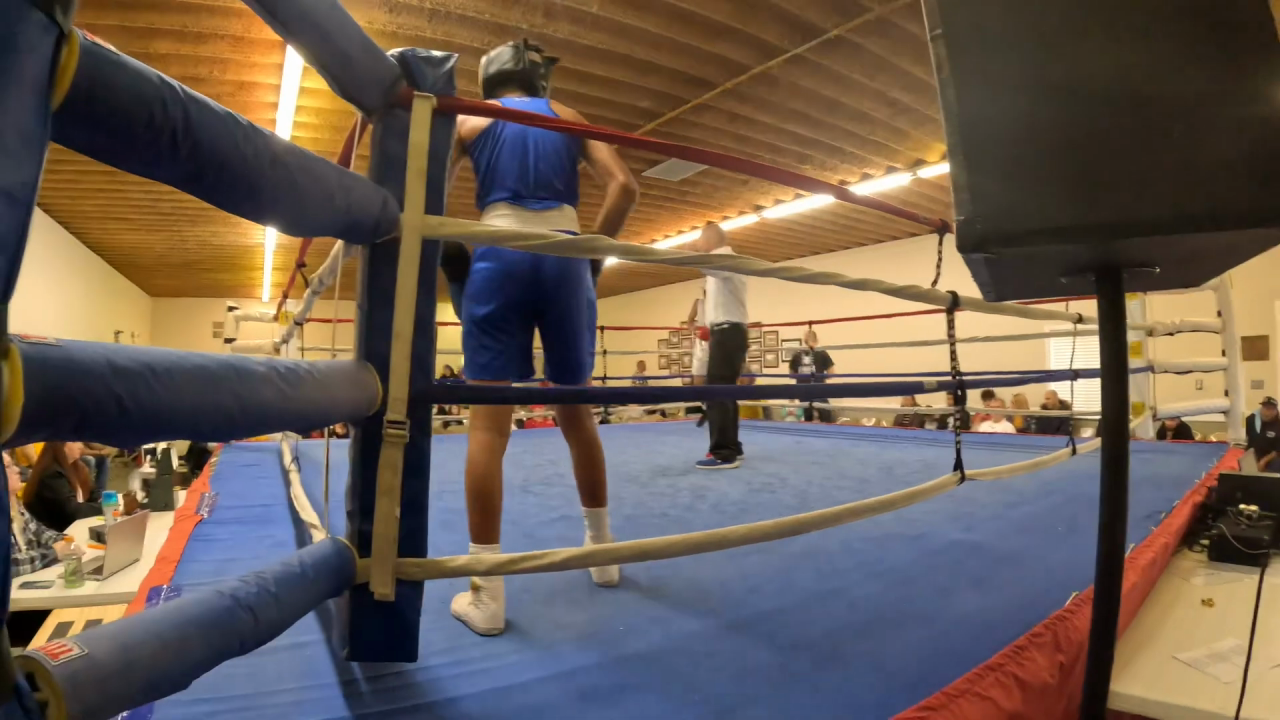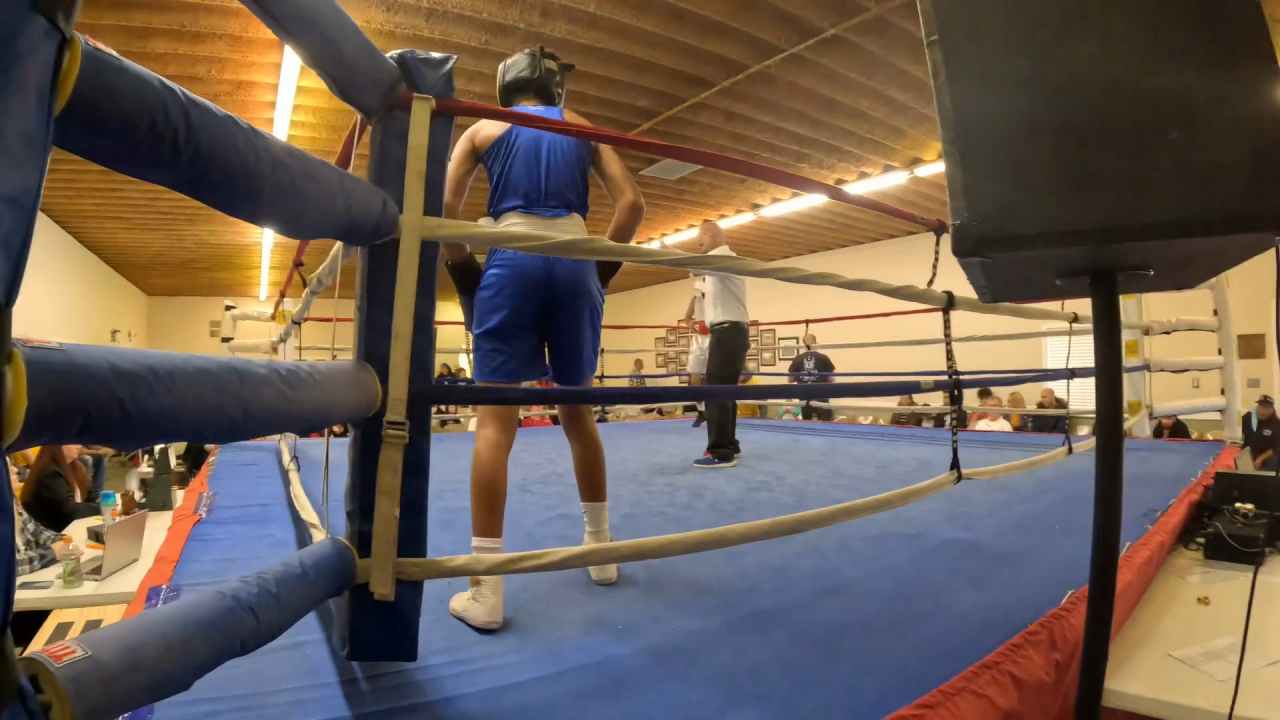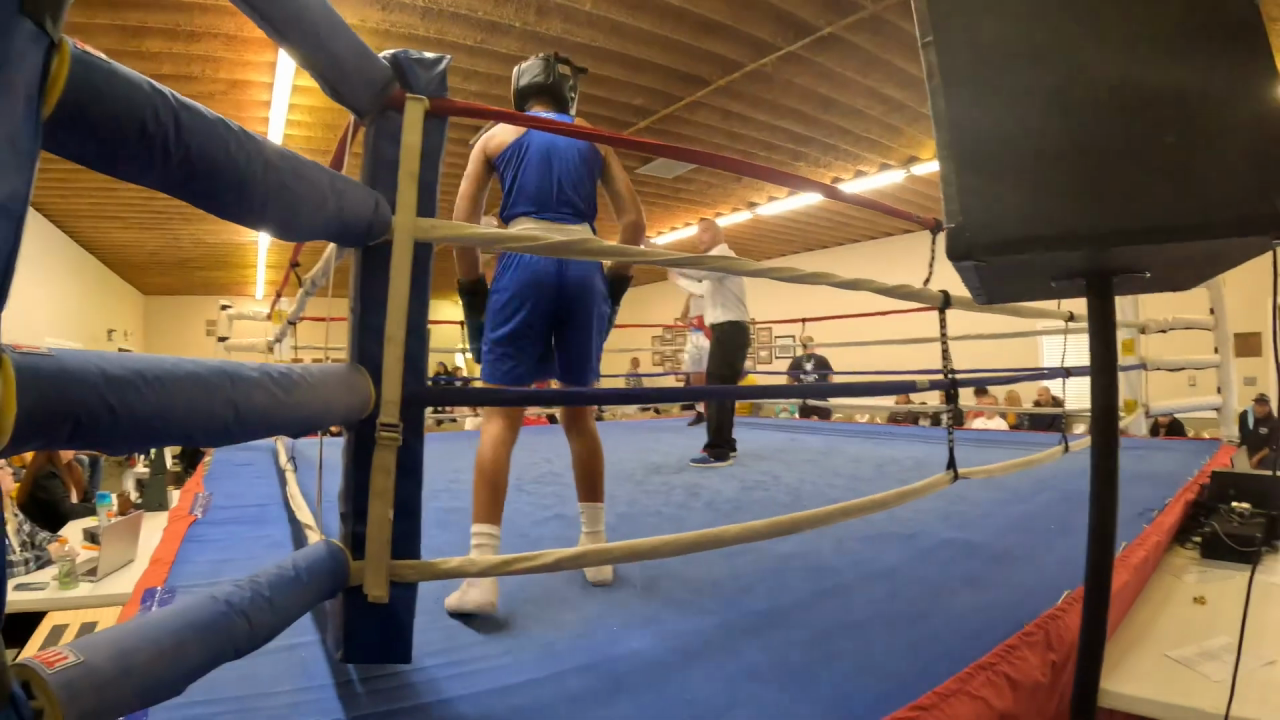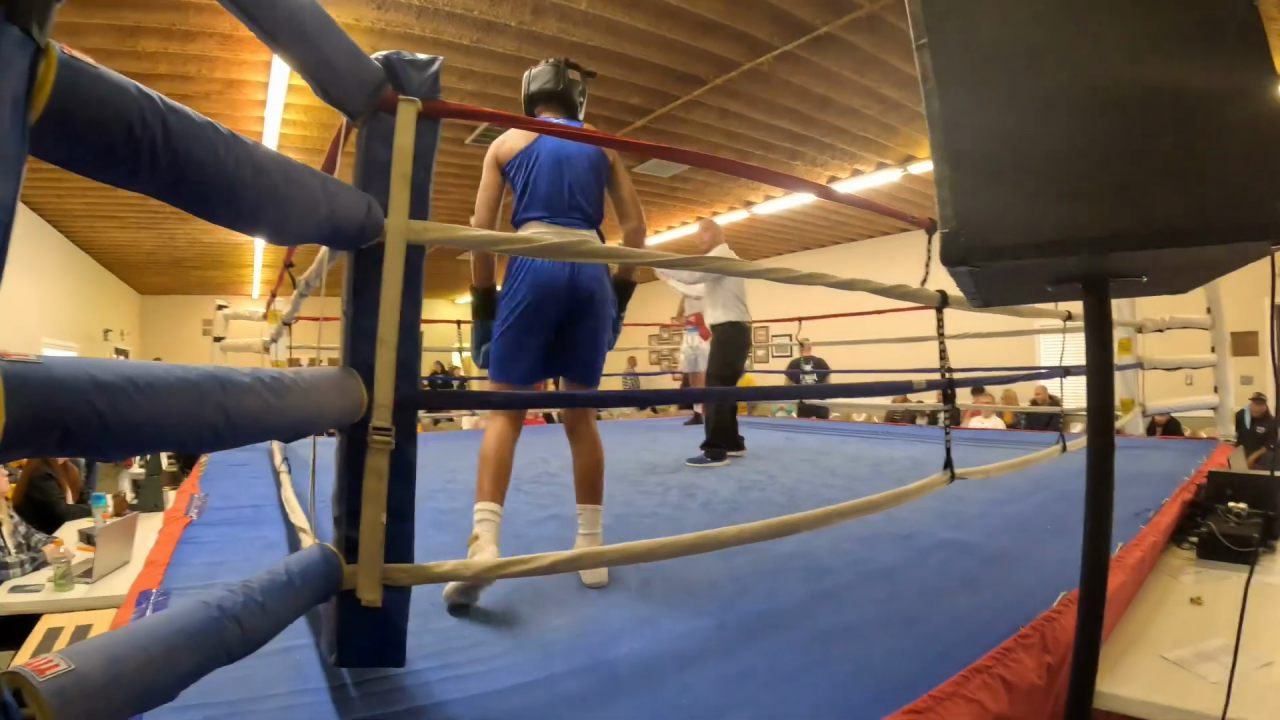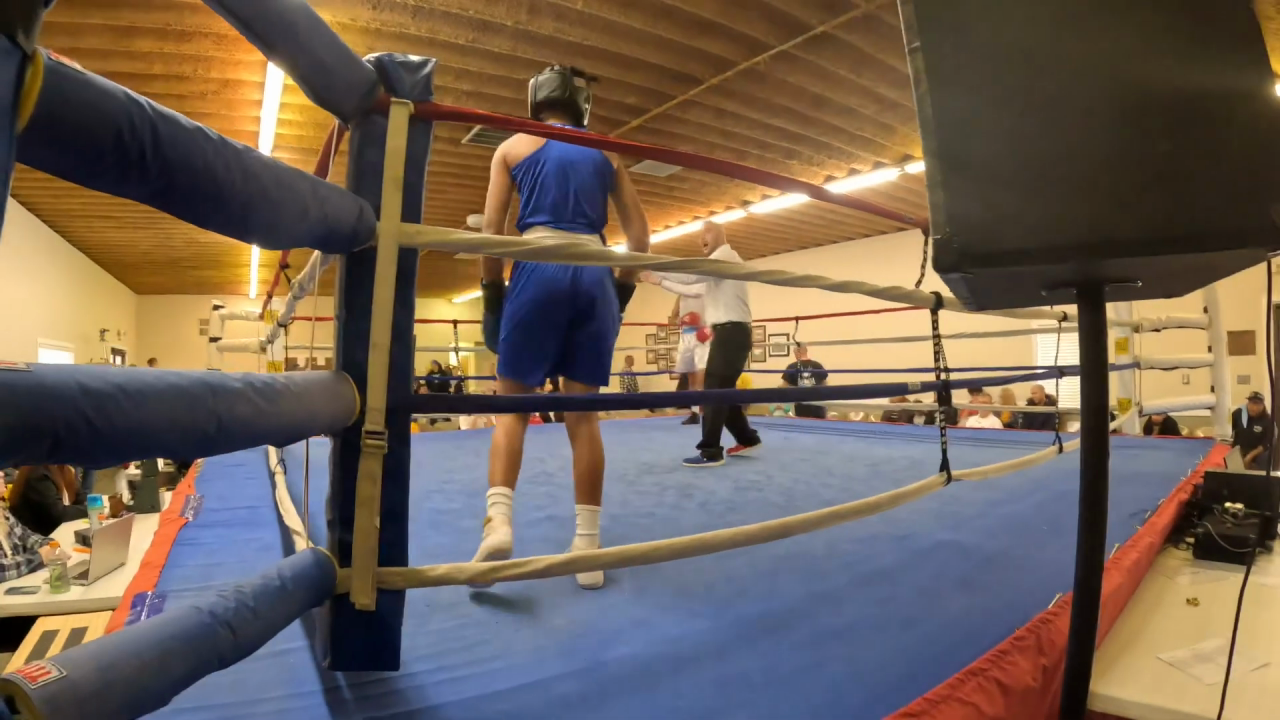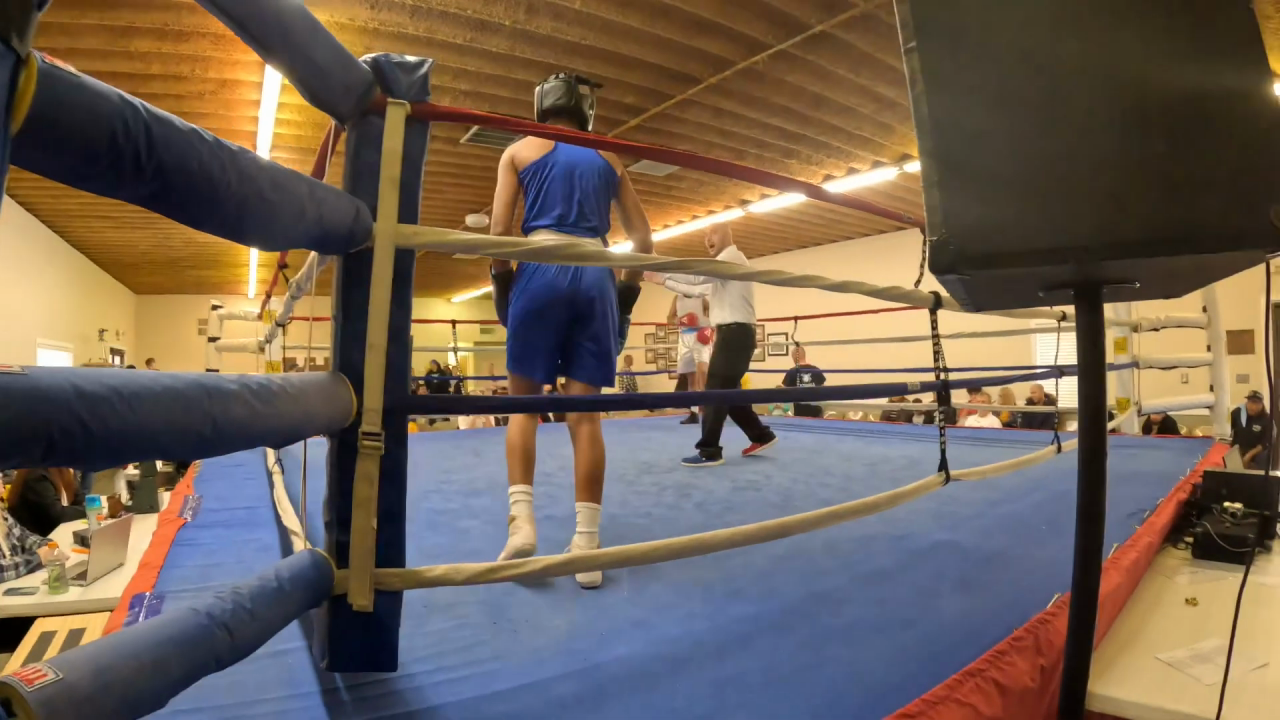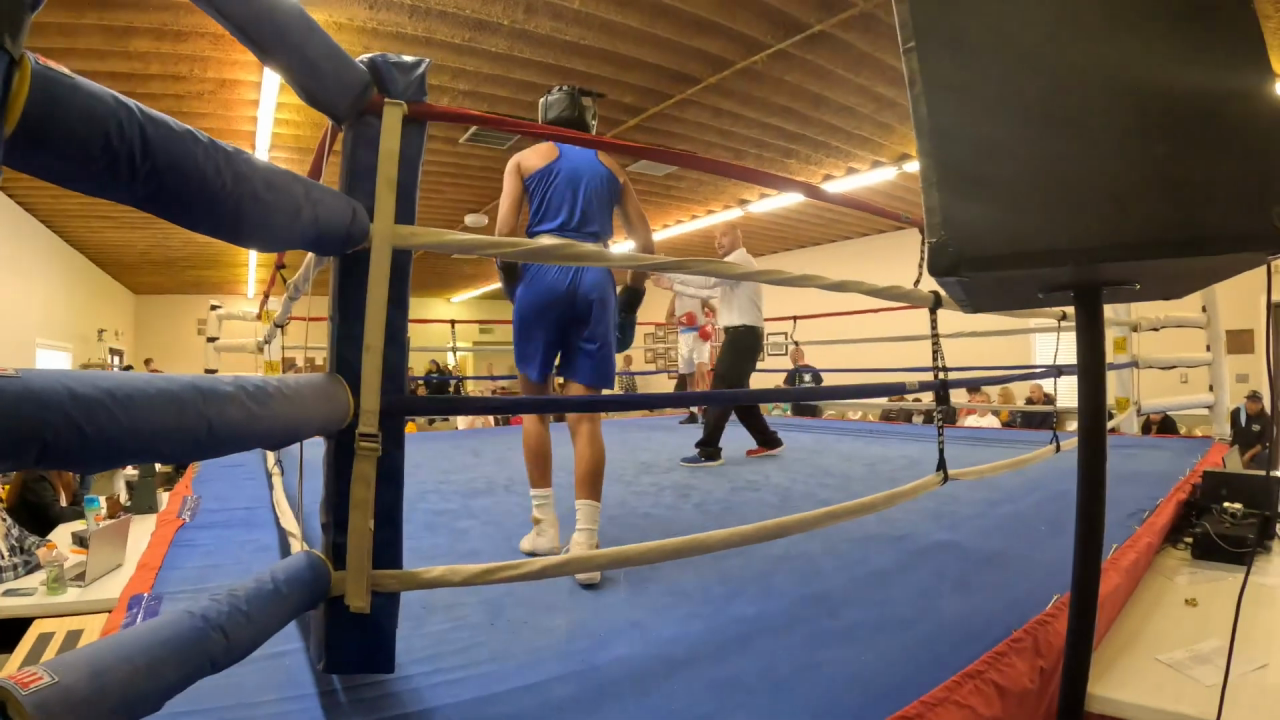
dt=0.1s
person 1, frame 1
left shoulder: (470, 119)
right shoulder: (567, 117)
right elbow: (625, 185)
left hip: (501, 255)
right hip: (563, 255)
left knee: (488, 422)
right knee: (576, 414)
left ankle: (486, 591)
right ankle: (602, 552)
person 1, frame 2
left shoulder: (483, 130)
right shoulder: (581, 128)
left elbow: (444, 207)
right elbow: (630, 203)
left wrist: (461, 271)
right wrist: (604, 266)
left hip: (512, 260)
right hip: (573, 261)
left knee: (495, 419)
right knee: (578, 413)
left ankle: (486, 585)
right ankle: (600, 550)
person 1, frame 3
left shoulder: (495, 135)
right shoulder: (591, 137)
left elbow: (461, 222)
right elbow: (633, 218)
left wrist: (472, 292)
right wrist: (616, 283)
left hip: (523, 265)
right hip: (582, 268)
left knee: (501, 417)
right knee: (579, 416)
left ankle: (480, 571)
right ankle: (596, 550)
person 1, frame 4
left shoulder: (508, 142)
right shoulder: (601, 145)
left elbow: (483, 229)
right elbow: (636, 229)
left wrist: (483, 300)
right wrist: (622, 291)
left hip: (534, 268)
right hip: (591, 272)
left knee: (505, 410)
right knee: (581, 415)
left ankle: (484, 537)
right ankle: (590, 551)
person 1, frame 5
left shoulder: (513, 147)
right shoulder: (604, 152)
left elbow: (493, 229)
right elbow: (638, 234)
left wrist: (493, 295)
right wrist: (622, 292)
left hip: (538, 270)
right hip: (593, 275)
left knee: (512, 404)
right knee: (582, 417)
left ankle: (498, 521)
right ankle: (588, 550)
person 1, frame 6
left shoulder: (519, 151)
right shoulder: (608, 160)
left elbow: (498, 231)
right elbow: (643, 238)
left wrist: (502, 288)
right wrist: (627, 295)
left hip: (542, 272)
right hip: (595, 277)
left knee: (524, 402)
right knee: (584, 415)
left ankle: (522, 525)
right ankle: (585, 546)
person 1, frame 7
left shoulder: (525, 159)
right shoulder: (610, 167)
left elbow: (504, 233)
right elbow: (644, 240)
left wrist: (510, 281)
right wrist: (632, 297)
left hip: (544, 274)
right hip: (595, 280)
left knee: (535, 401)
right knee: (584, 414)
left ankle: (545, 525)
right ankle: (584, 544)
person 2, frame 1
left shoulder: (723, 258)
left elbow: (713, 266)
left hip: (726, 332)
right hip: (729, 333)
left ankle: (724, 453)
right ankle: (731, 447)
person 2, frame 2
left shoulder: (721, 256)
right wrist: (699, 282)
left hip: (729, 332)
right hip: (726, 333)
left ankle: (722, 452)
right ankle: (727, 446)
person 2, frame 3
left shoulder: (722, 256)
right shoulder: (718, 259)
left elbow: (696, 271)
right elbow: (705, 289)
right wrist: (677, 279)
left hip: (729, 331)
right hip: (729, 332)
left ankle: (718, 452)
right ankle: (726, 445)
person 2, frame 4
left shoulder: (722, 257)
left elbow: (692, 276)
right elbow: (697, 289)
right wrist: (668, 281)
left hip: (730, 332)
right hip: (728, 333)
left knee: (716, 391)
right knee: (722, 390)
left ankle: (715, 452)
right ankle: (732, 441)
person 2, frame 5
left shoulder: (725, 258)
right shoulder: (718, 262)
left elbow: (690, 277)
right elbow: (694, 288)
right wrist: (660, 281)
left hip: (731, 332)
right hip: (730, 333)
left knee: (714, 391)
right knee: (723, 390)
left ankle: (711, 452)
right ankle: (747, 438)
person 2, frame 6
left shoulder: (731, 258)
right shoulder: (725, 263)
left elbow: (696, 277)
right elbow: (699, 288)
right wrist: (664, 281)
left hip: (735, 333)
right hip: (733, 334)
left knee: (716, 391)
right knee: (728, 391)
left ankle: (709, 452)
right ankle: (761, 436)
person 2, frame 7
left shoulder: (739, 261)
right shoulder: (733, 265)
left elbow: (707, 281)
right elbow: (706, 291)
left wrist: (670, 270)
right wrist: (673, 285)
left hip: (742, 335)
right hip: (741, 336)
left knee: (720, 392)
right knee: (737, 393)
left ankle: (709, 452)
right ankle: (768, 441)
